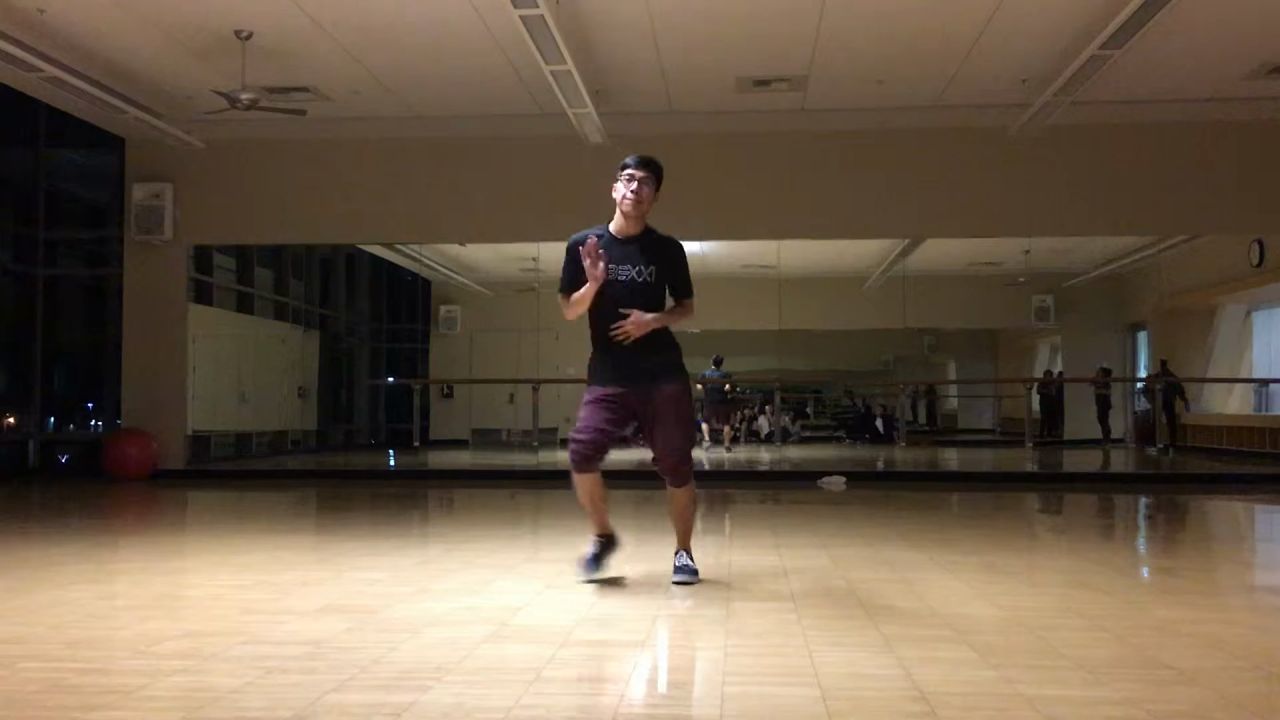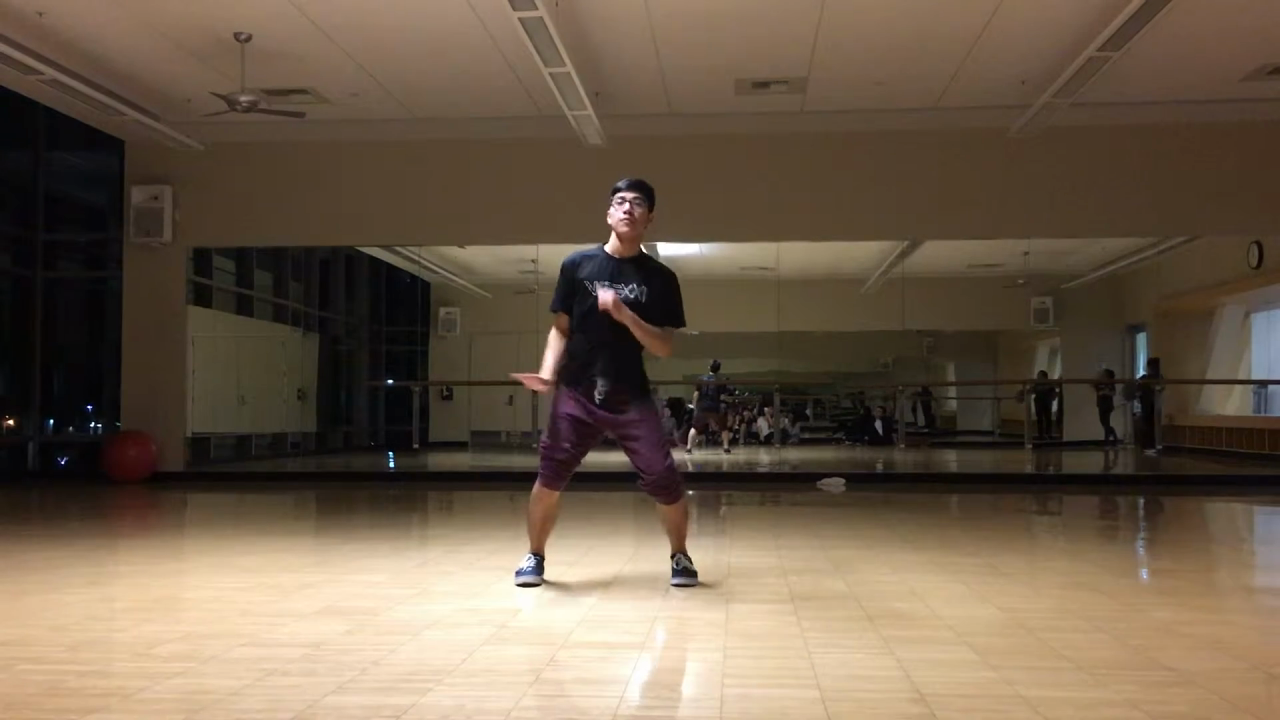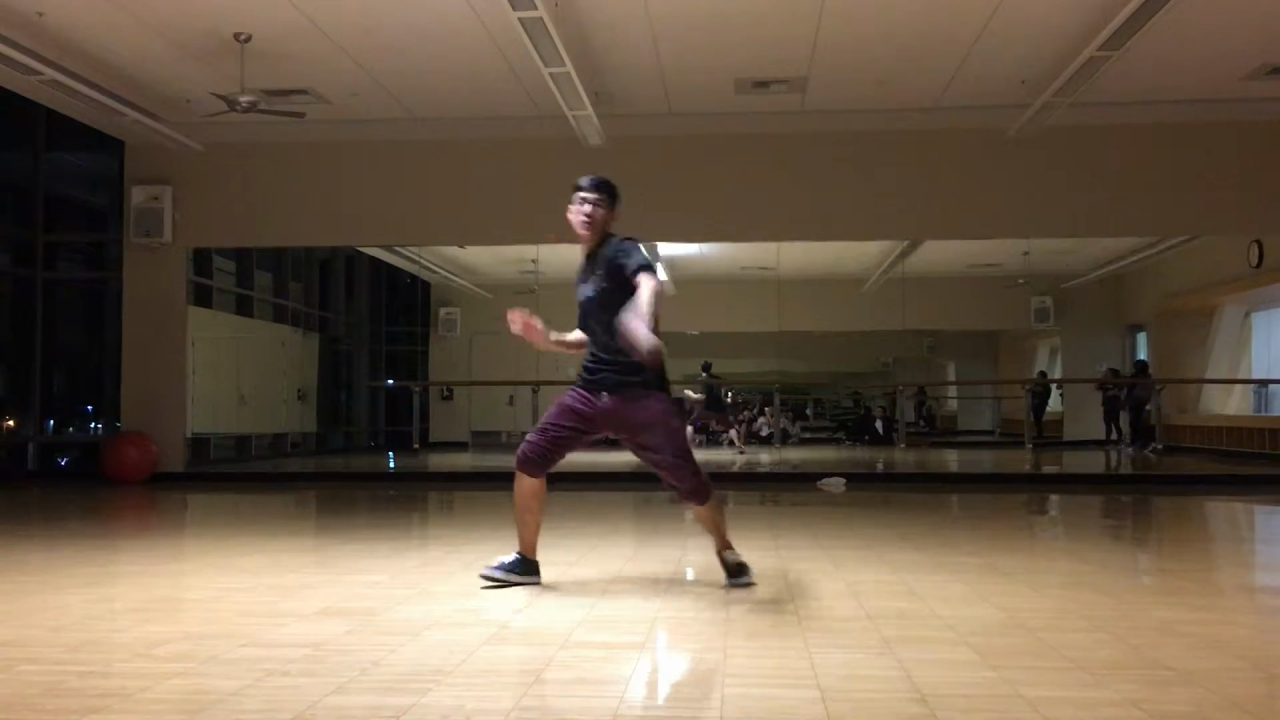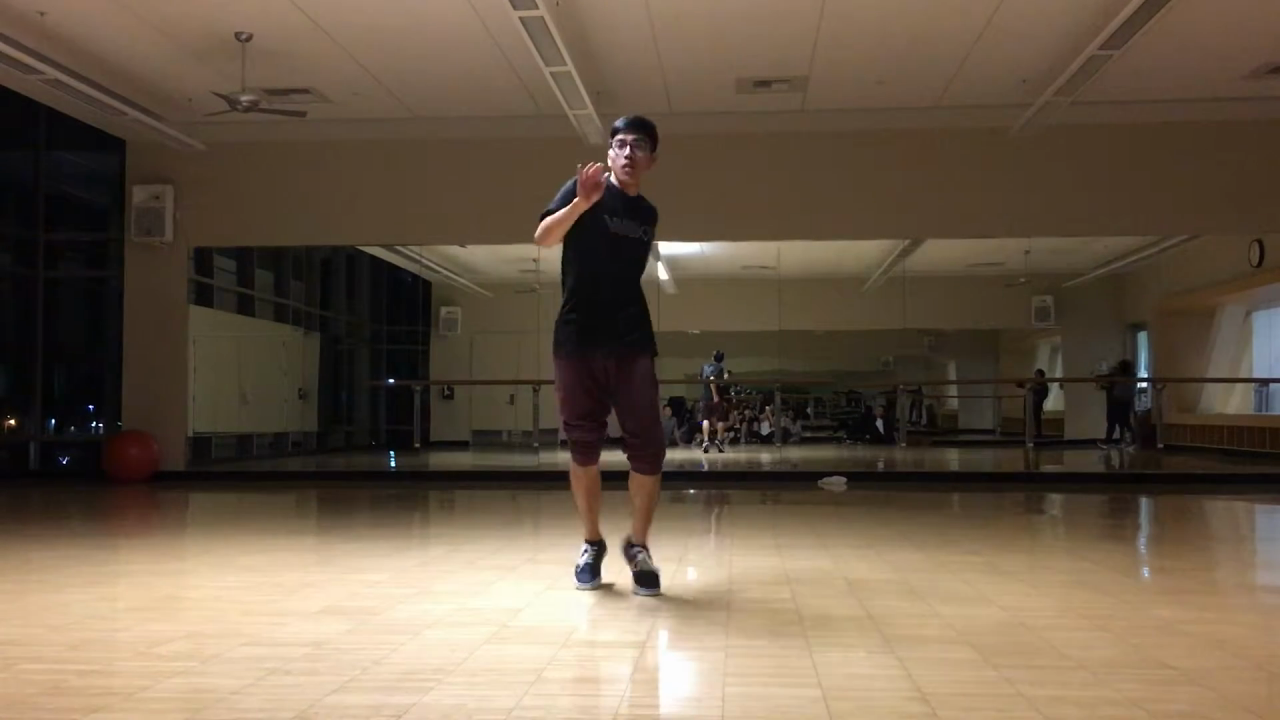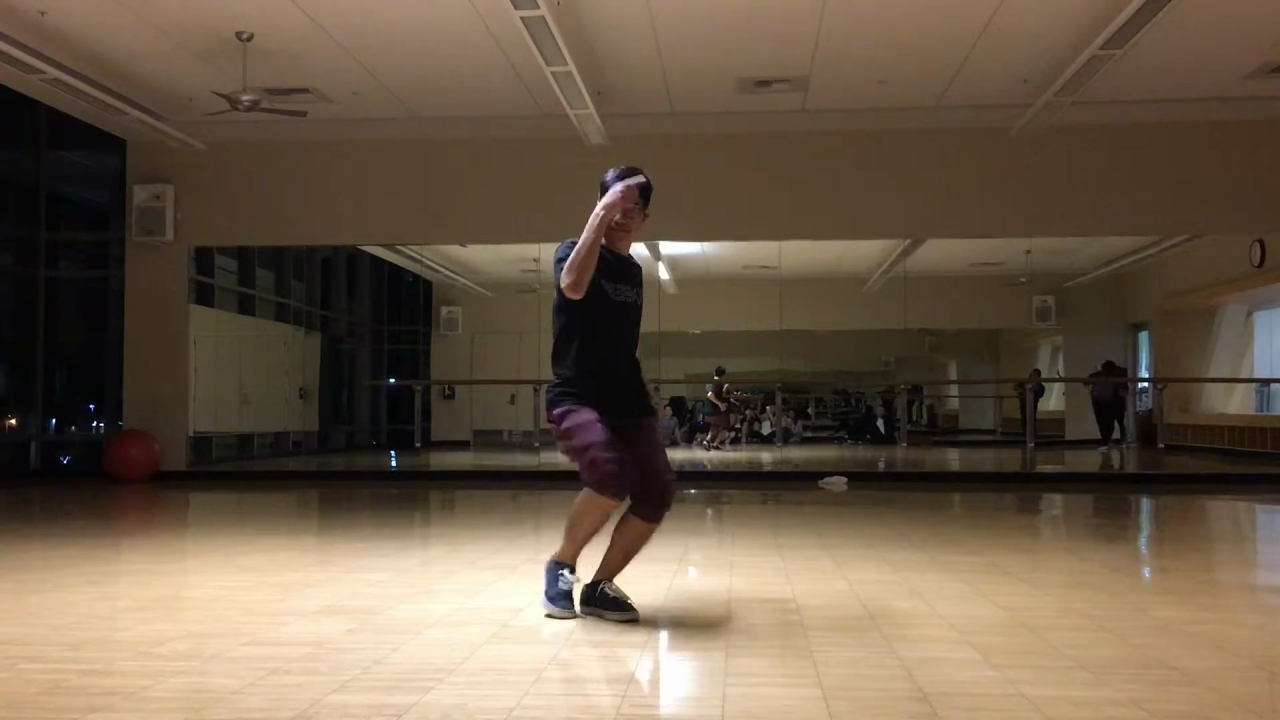
dt=0.5s
person 1, frame 1
left shoulder: (669, 249)
right shoulder: (584, 244)
left elbow: (684, 309)
right elbow: (569, 311)
left wrist: (654, 320)
right wrist: (593, 283)
left hip: (663, 374)
right hip: (609, 373)
left knee: (676, 467)
right knee: (582, 455)
left ankle: (683, 552)
right ankle: (603, 536)
person 1, frame 2
left shoulder: (660, 277)
right shoulder: (576, 265)
left elbow: (665, 345)
right elbow: (560, 327)
left wrist: (624, 314)
right wrist: (546, 372)
left hip: (631, 398)
right hip: (576, 393)
left knee: (663, 479)
right knee: (551, 473)
left ankle: (680, 555)
right ankle: (534, 556)
person 1, frame 3
left shoulder: (623, 251)
right shoulder: (581, 270)
left elbow: (649, 285)
left wrist: (639, 322)
right wrist: (548, 339)
left hip: (641, 390)
right hip: (590, 390)
left knee: (686, 479)
right knee: (531, 460)
left ankle: (727, 552)
right ankle: (525, 559)
person 1, frame 4
left shoulder: (648, 214)
right shoulder: (584, 189)
right elbow: (543, 238)
right wrist: (582, 200)
left hip: (632, 345)
right hip: (577, 341)
left knee: (647, 446)
right knee: (584, 446)
left ankle: (638, 545)
right ankle: (592, 544)
person 1, frame 5
left shoulder: (633, 271)
right shoulder: (582, 255)
right elbow: (574, 288)
left wrist: (635, 381)
right wrist: (605, 207)
left hip: (628, 403)
right hip: (574, 401)
left knee: (657, 494)
right knee: (612, 477)
left ankle: (599, 586)
right ankle: (562, 563)
